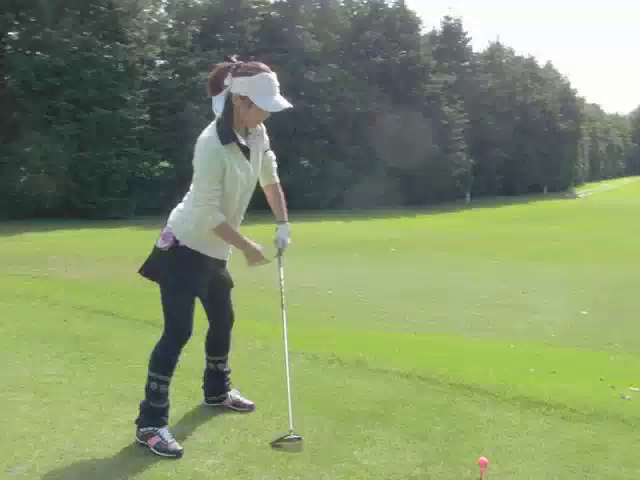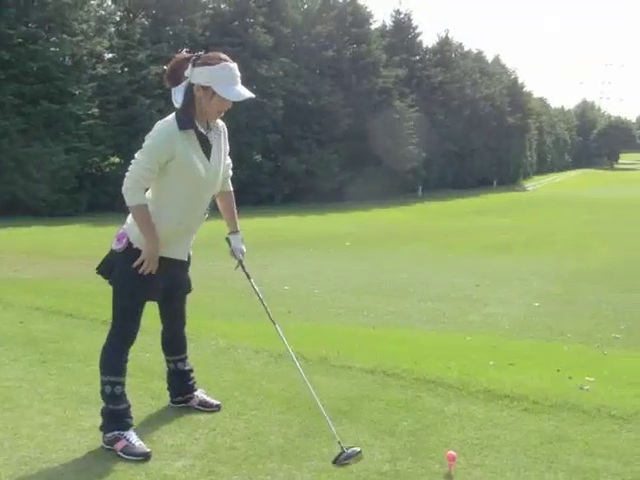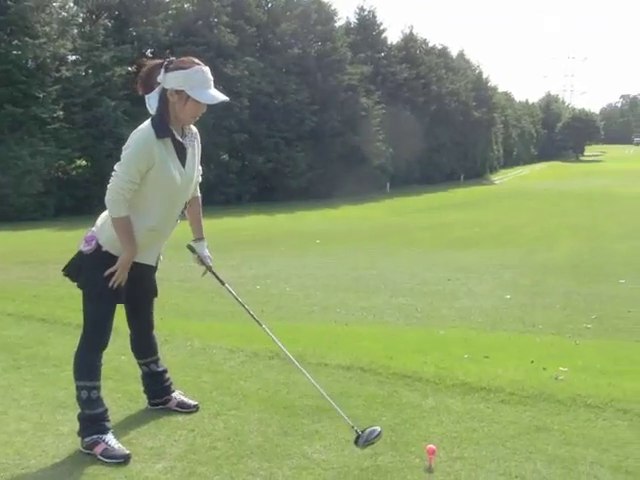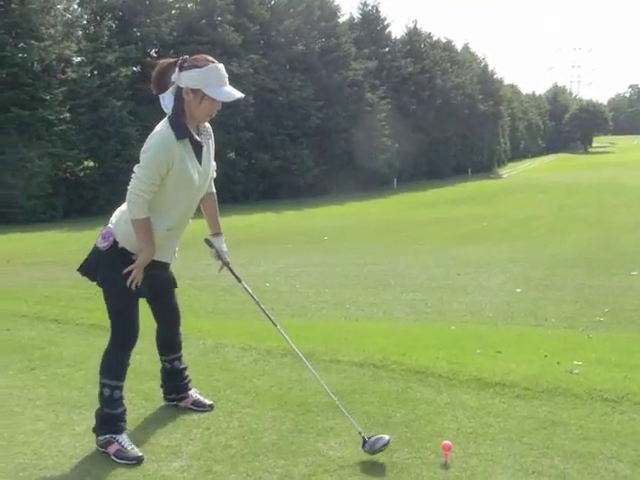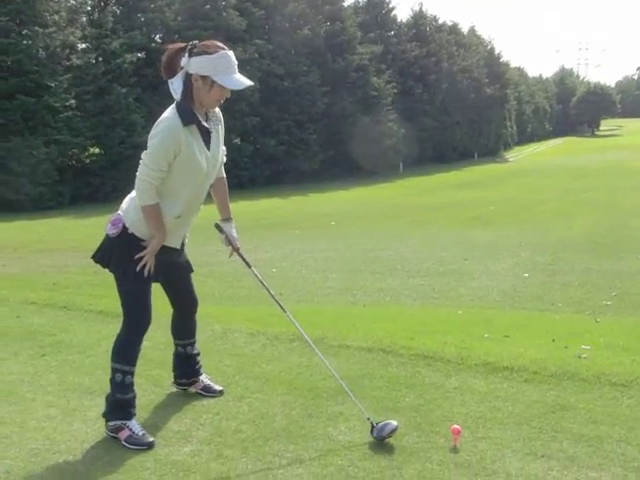
dt=0.3s
person 1, frame 1
left shoulder: (257, 135)
right shoulder: (213, 144)
left elbow: (269, 178)
right elbow: (208, 214)
left wrist: (282, 224)
right wrist: (247, 247)
left hip: (214, 249)
right hip: (185, 246)
left knee: (222, 320)
right knee: (178, 330)
left ankle: (217, 390)
right ankle: (151, 422)
person 1, frame 2
left shoulder: (218, 131)
right shoulder: (168, 132)
left elbow: (222, 185)
right elbow: (132, 188)
left wrist: (234, 234)
right wrist: (151, 244)
left hip: (177, 249)
right hip: (142, 248)
left knee: (175, 323)
right knee: (123, 332)
left ankle: (182, 391)
right ankle: (115, 426)
person 1, frame 3
left shoulder: (192, 137)
right shoulder: (146, 140)
left elbow: (191, 193)
right elbow: (116, 199)
left wrist: (199, 241)
right wrist: (129, 253)
left hip: (145, 254)
right hip: (110, 252)
left knee: (143, 327)
right knee: (96, 336)
left ankle: (159, 393)
right ankle: (94, 429)
person 1, frame 4
left shoulder: (205, 134)
right shoulder: (165, 140)
left elbow: (207, 188)
right elbow: (137, 201)
left wrist: (217, 237)
right wrist: (145, 253)
left hip: (158, 250)
right hip: (125, 249)
left knee: (170, 321)
right knee: (125, 334)
left ankle: (176, 389)
right ankle: (109, 429)
person 1, frame 5
left shoulder: (214, 118)
right shoulder: (171, 127)
left elbow: (217, 172)
right elbow: (145, 187)
left wrist: (227, 222)
right wrist: (157, 240)
left hip: (170, 236)
right hip: (136, 235)
left knee: (187, 305)
right knee: (138, 320)
left ankle: (188, 375)
right ankle: (118, 415)
